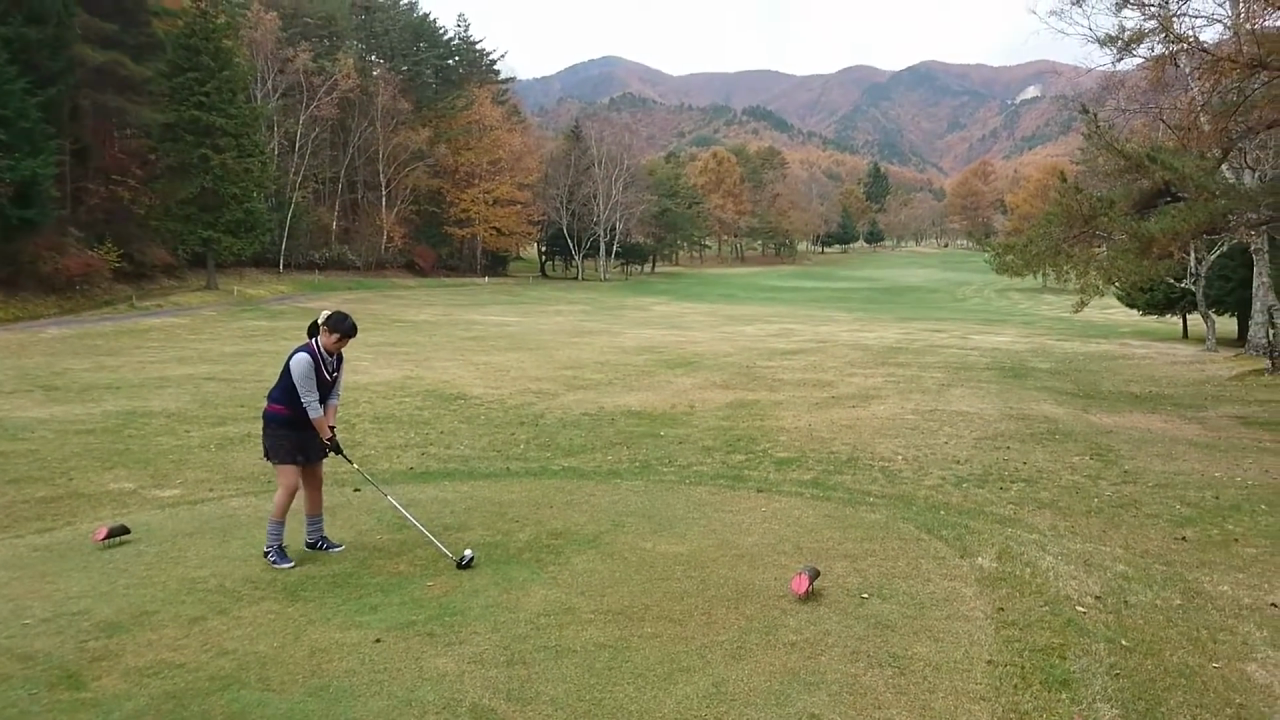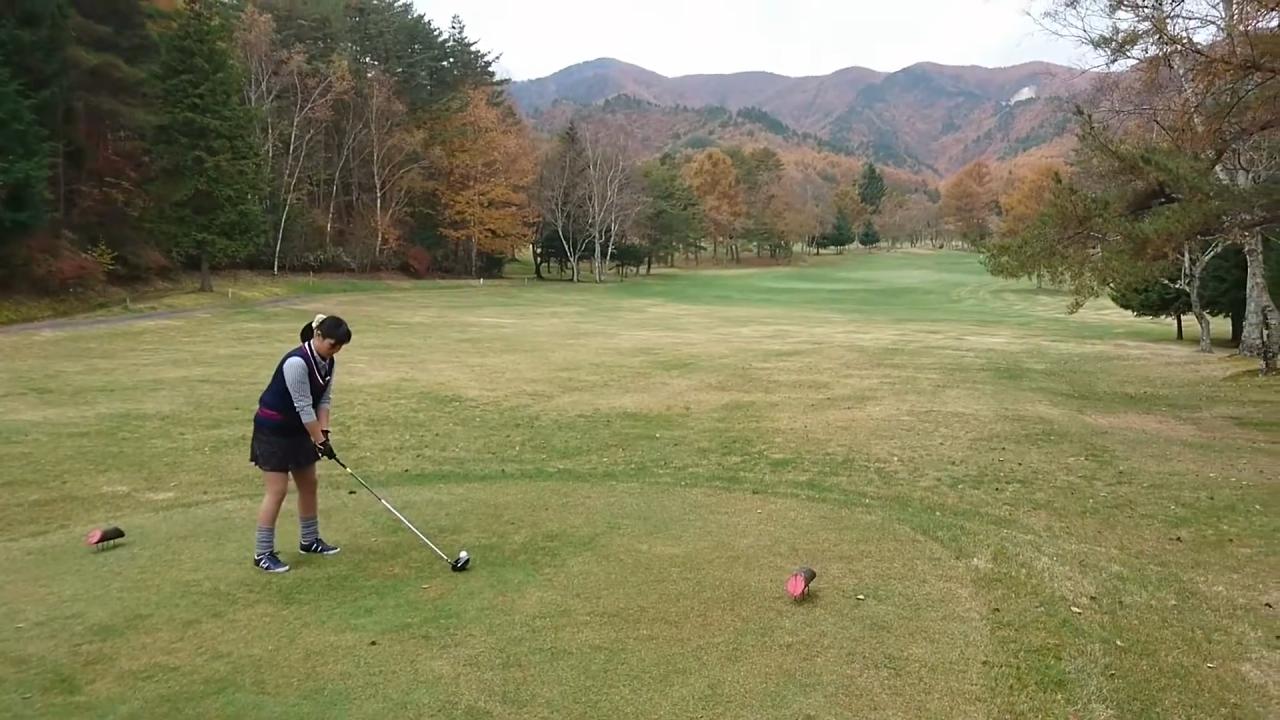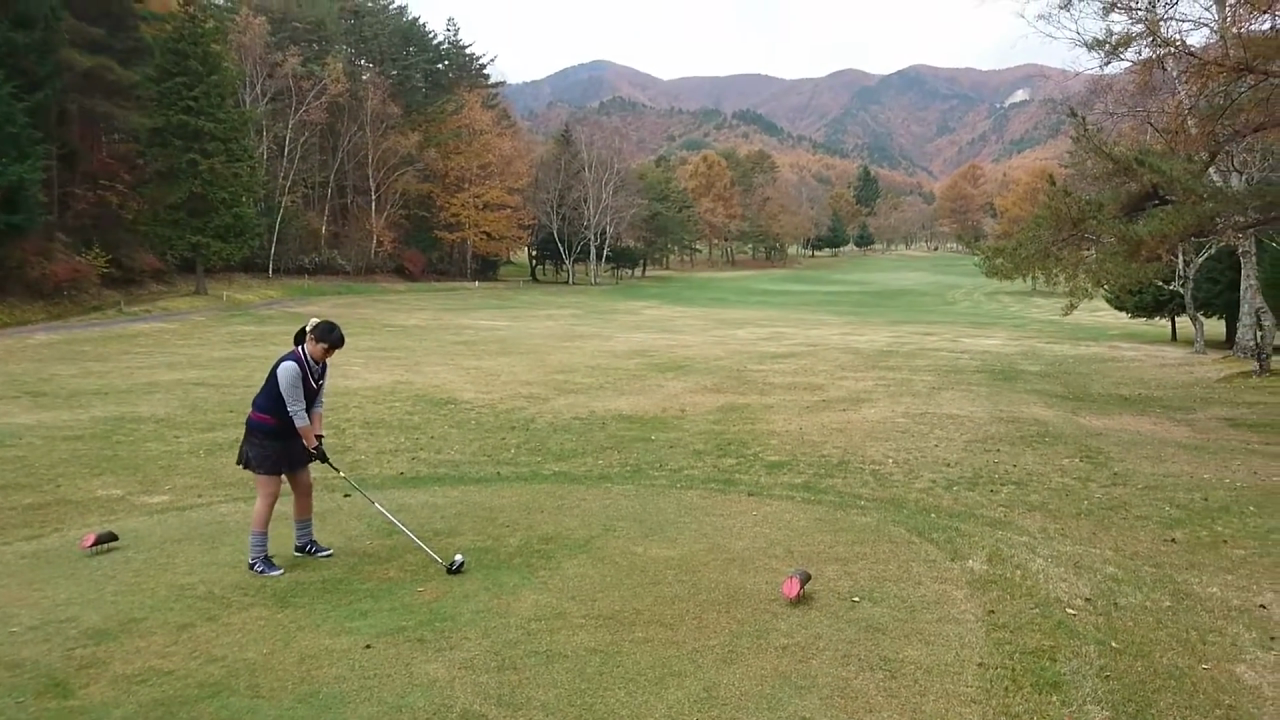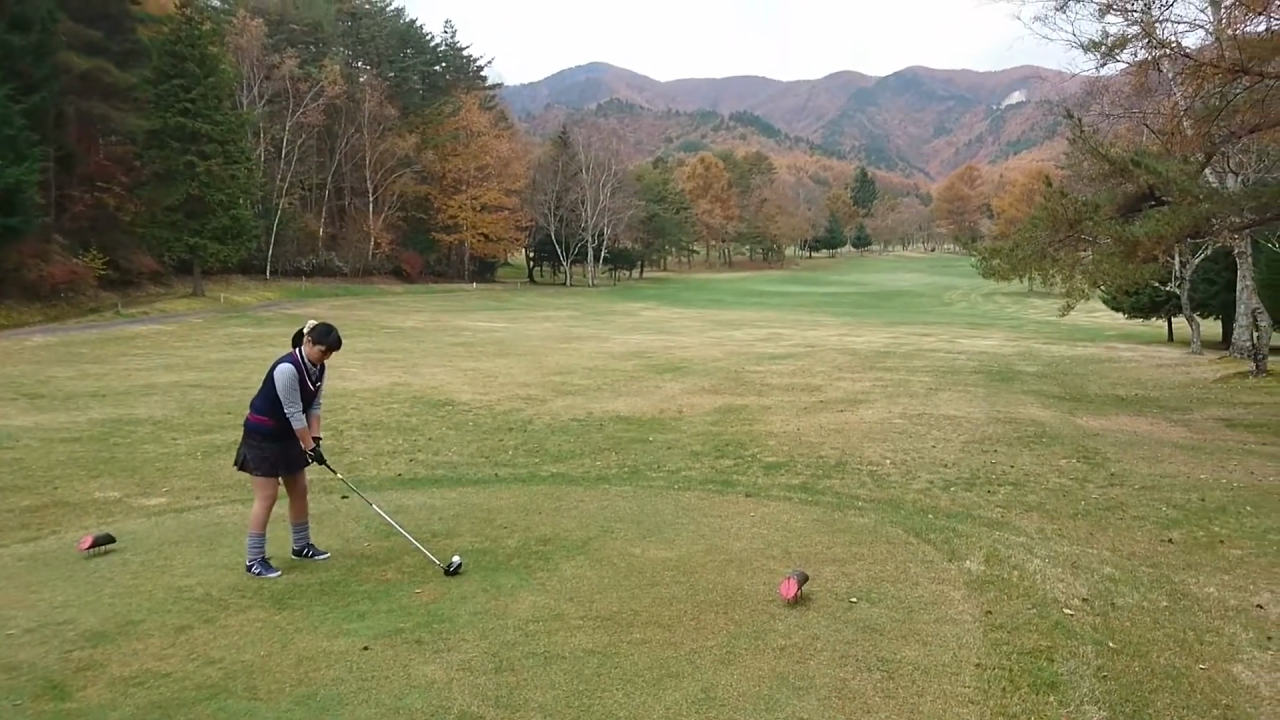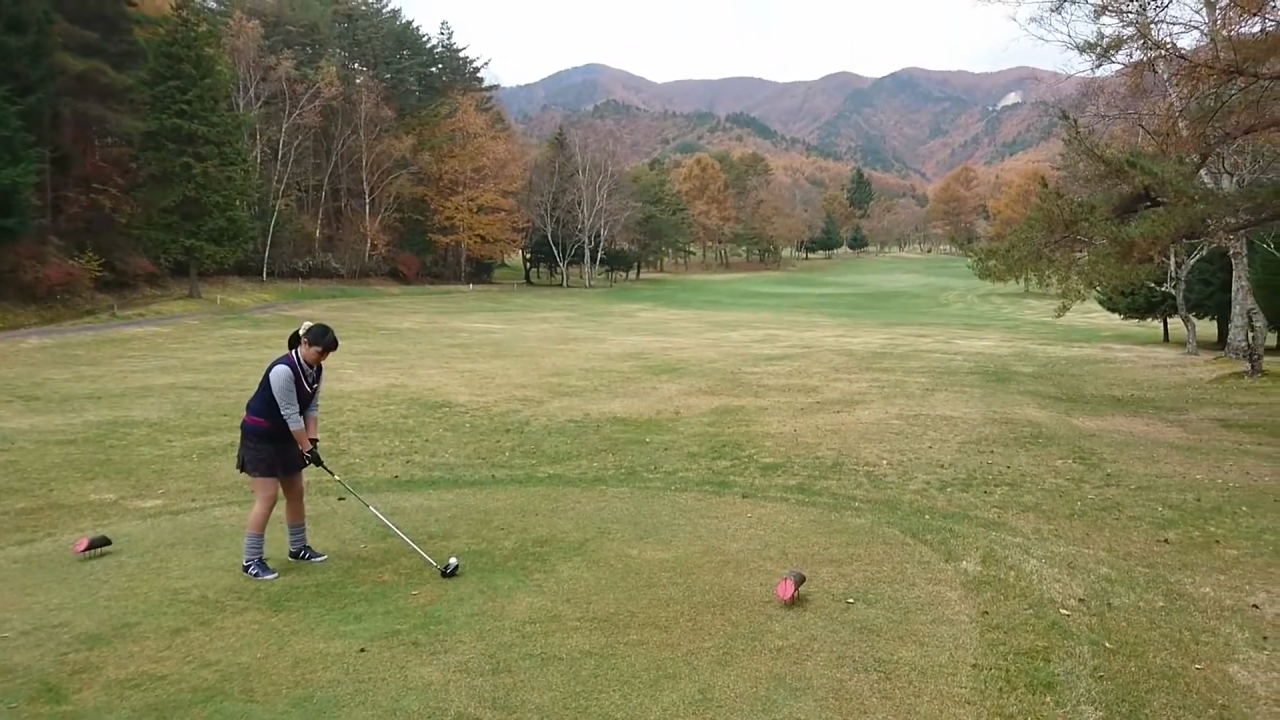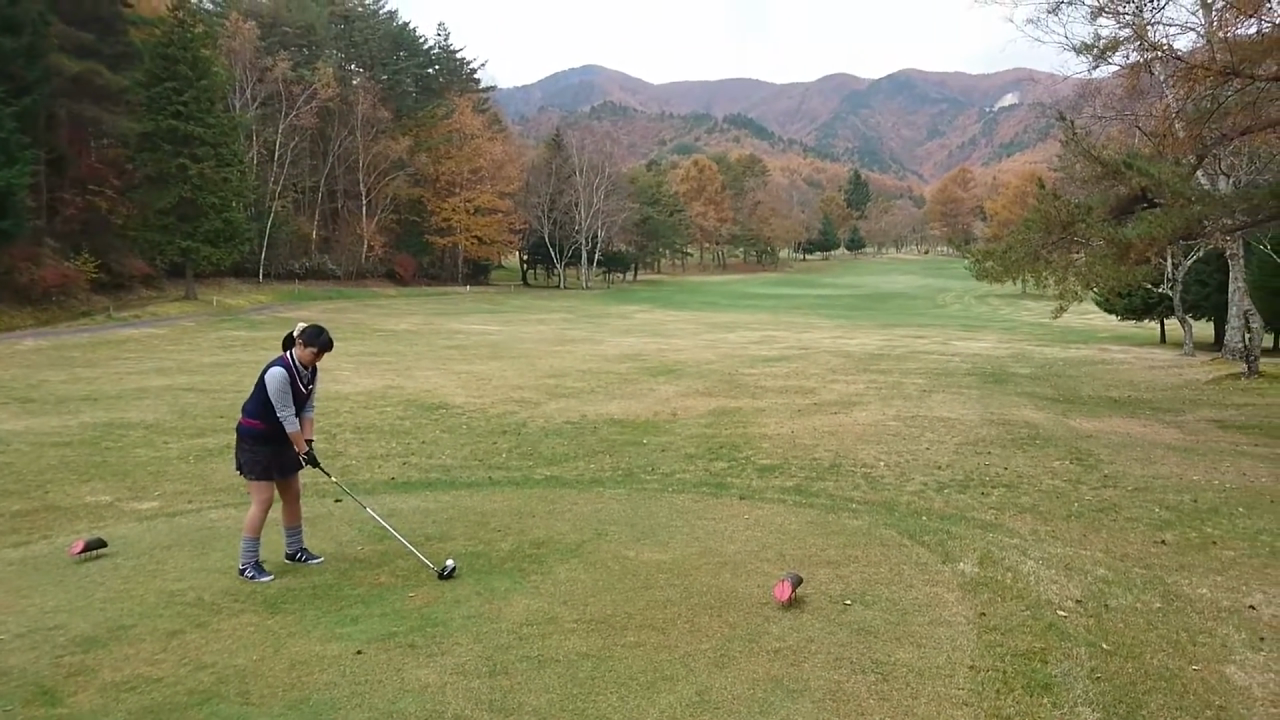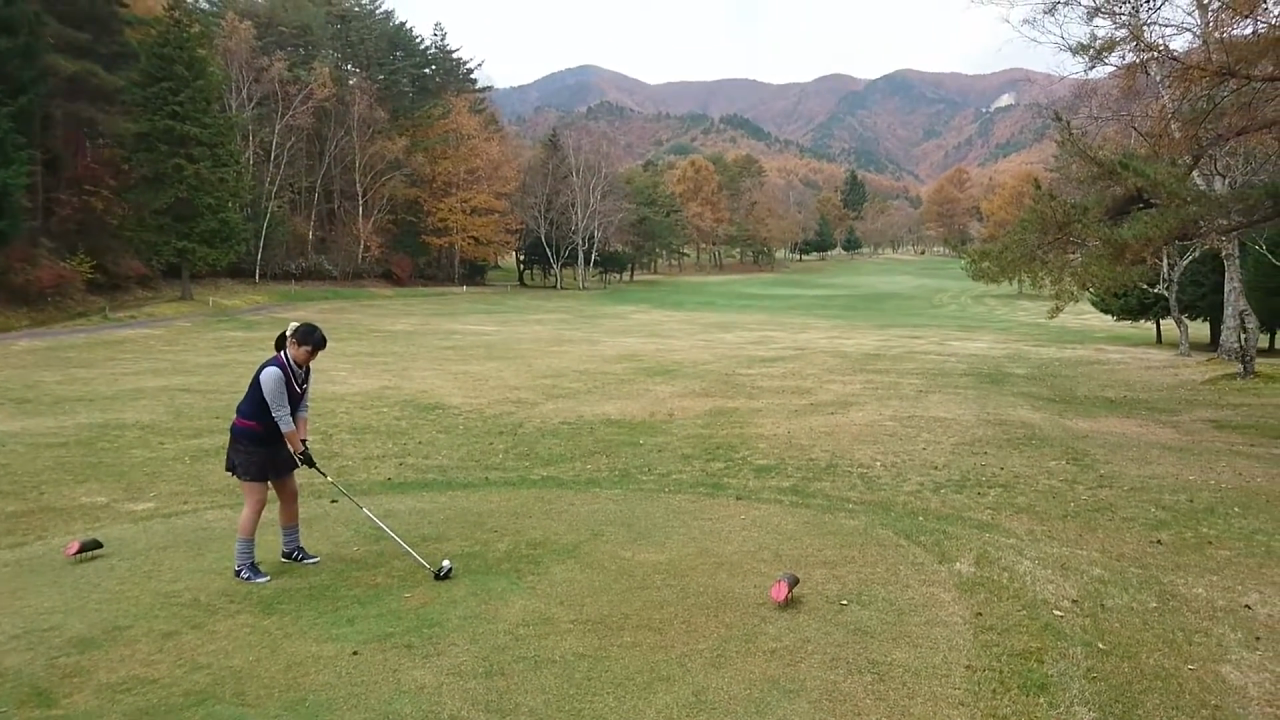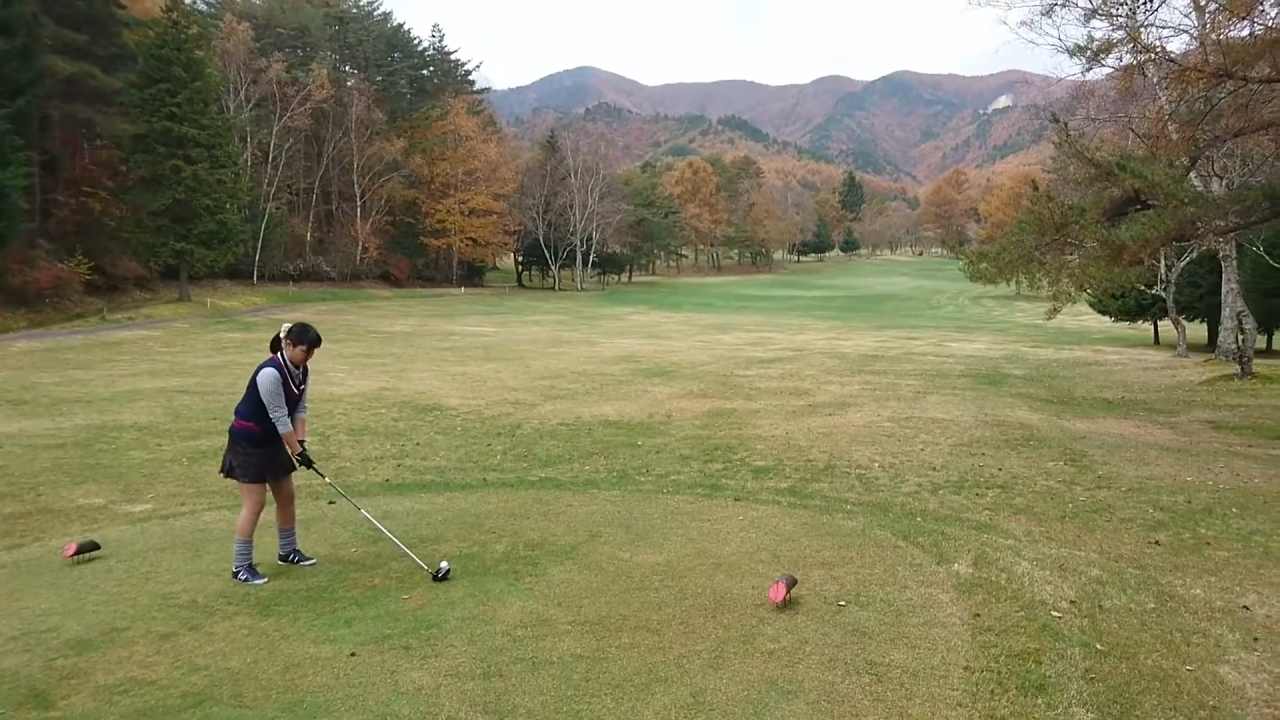
dt=0.1s
person 1, frame 1
left shoulder: (336, 358)
right shoulder: (303, 358)
left elbow: (332, 395)
right elbow: (310, 402)
left wrist: (330, 428)
right wrist: (327, 436)
left hip: (307, 424)
right hip: (281, 424)
left knee: (315, 482)
right knee: (290, 485)
left ankle: (315, 537)
right ankle: (272, 546)
person 1, frame 2
left shoulder: (328, 362)
right shoulder: (297, 362)
left elbow: (323, 399)
right elbow: (303, 406)
left wrist: (324, 432)
right wrist: (320, 440)
left hip: (297, 429)
right hip: (272, 429)
left knee: (309, 485)
right knee: (277, 492)
left ankle: (309, 540)
right ankle: (263, 554)
person 1, frame 3
left shoulder: (320, 365)
right shoulder: (290, 366)
left elbow: (316, 403)
right elbow: (297, 411)
left wrist: (317, 436)
right wrist: (313, 445)
left hip: (289, 432)
right hip: (265, 433)
left knee: (304, 486)
right knee: (269, 495)
left ankle: (304, 542)
right ankle: (257, 557)
person 1, frame 4
left shoulder: (318, 368)
right shoulder: (287, 368)
left elbow: (314, 405)
right elbow: (294, 413)
left wrist: (315, 438)
right wrist: (310, 446)
left hip: (287, 434)
right hip: (262, 435)
left knee: (299, 490)
right knee: (266, 497)
left ankle: (301, 545)
right ankle: (254, 559)
person 1, frame 5
left shoulder: (315, 369)
right shoulder: (283, 370)
left elbow: (311, 407)
right elbow: (291, 414)
left wrist: (313, 440)
right wrist: (307, 448)
left hip: (284, 435)
right hip: (259, 436)
left knee: (296, 492)
right knee: (267, 497)
left ankle: (298, 547)
right ankle: (251, 560)
person 1, frame 6
left shoulder: (310, 370)
right shoulder: (278, 372)
left elbow: (307, 408)
right elbow: (286, 416)
left wrist: (308, 441)
right wrist: (304, 450)
left hip: (279, 438)
right hip: (255, 438)
left knee: (292, 495)
right knee: (263, 500)
left ankle: (294, 549)
right ankle: (247, 563)
person 1, frame 7
left shoulder: (303, 370)
right shoulder: (273, 372)
left elbow: (300, 408)
right elbow: (282, 416)
left wrist: (303, 441)
right wrist: (299, 450)
left hip: (274, 438)
right hip: (249, 439)
left knee: (289, 493)
right knee: (256, 502)
left ankle: (291, 548)
right ankle: (243, 564)
person 1, frame 8
left shoulder: (302, 371)
right shoulder: (270, 373)
left elbow: (299, 409)
right elbow: (279, 417)
left wrist: (301, 442)
right wrist: (297, 451)
left hip: (272, 440)
right hip: (248, 441)
left knee: (286, 496)
right knee: (254, 504)
left ankle: (288, 551)
right ankle: (241, 566)
